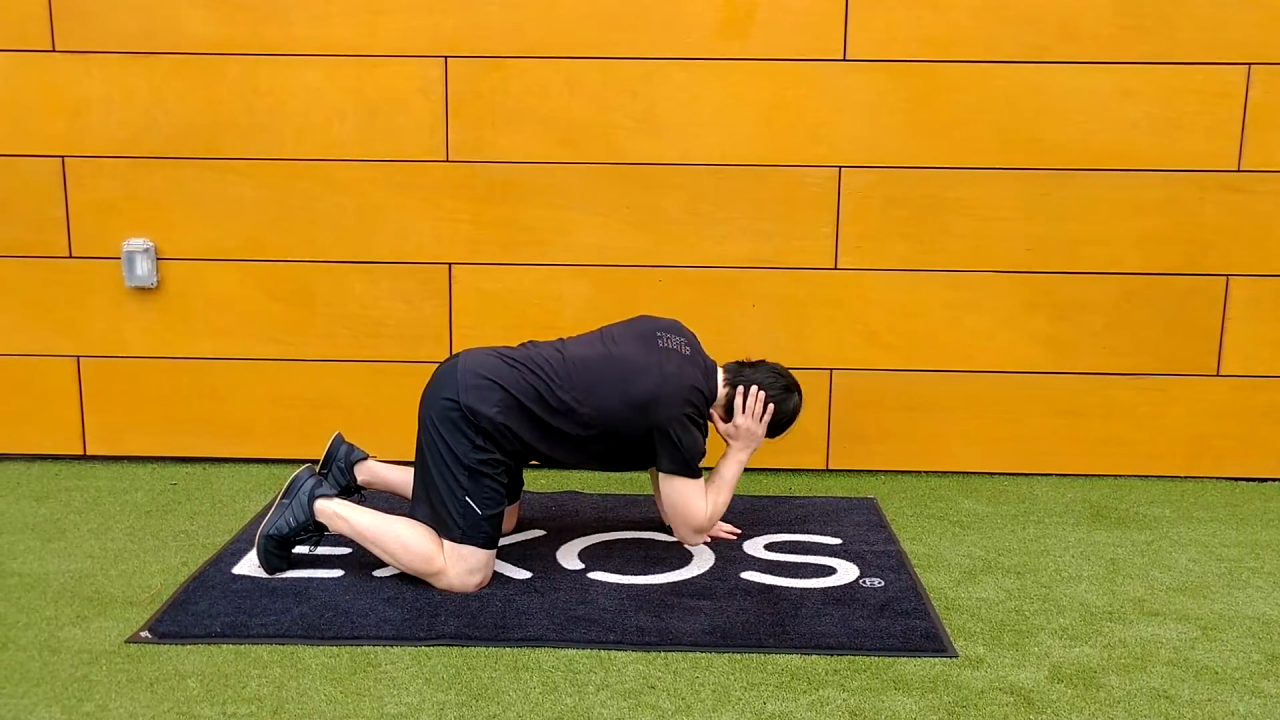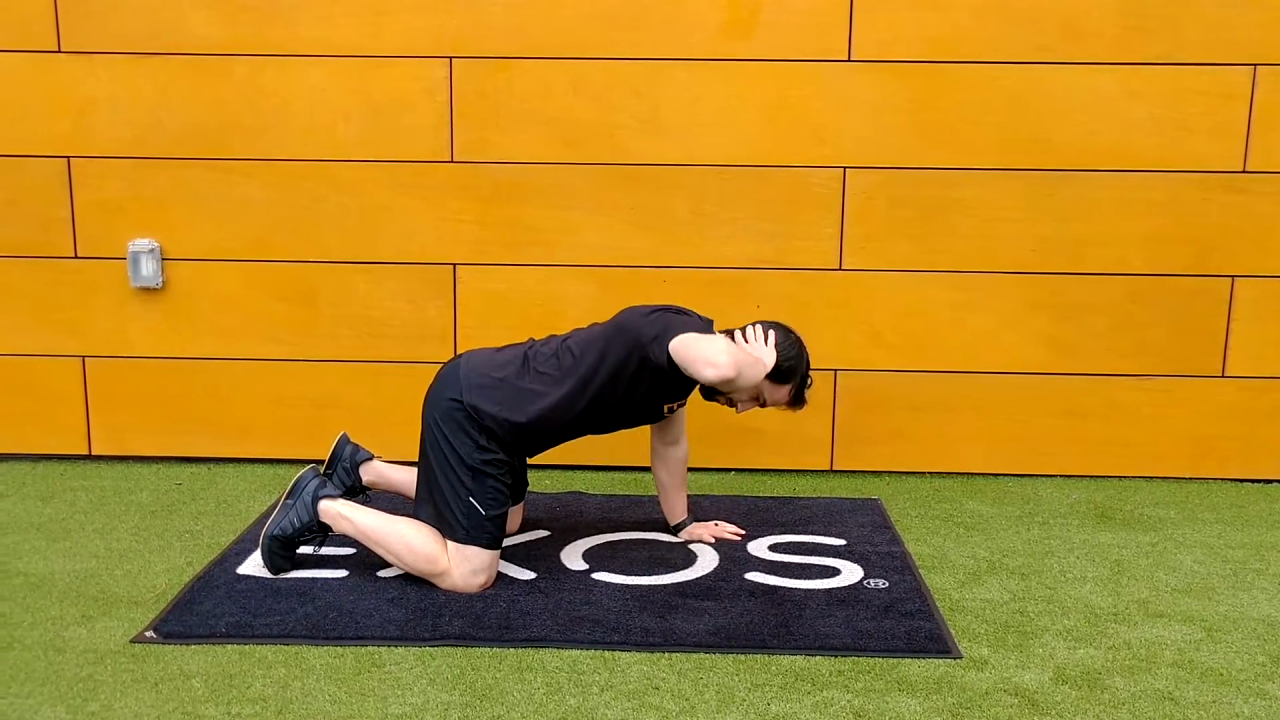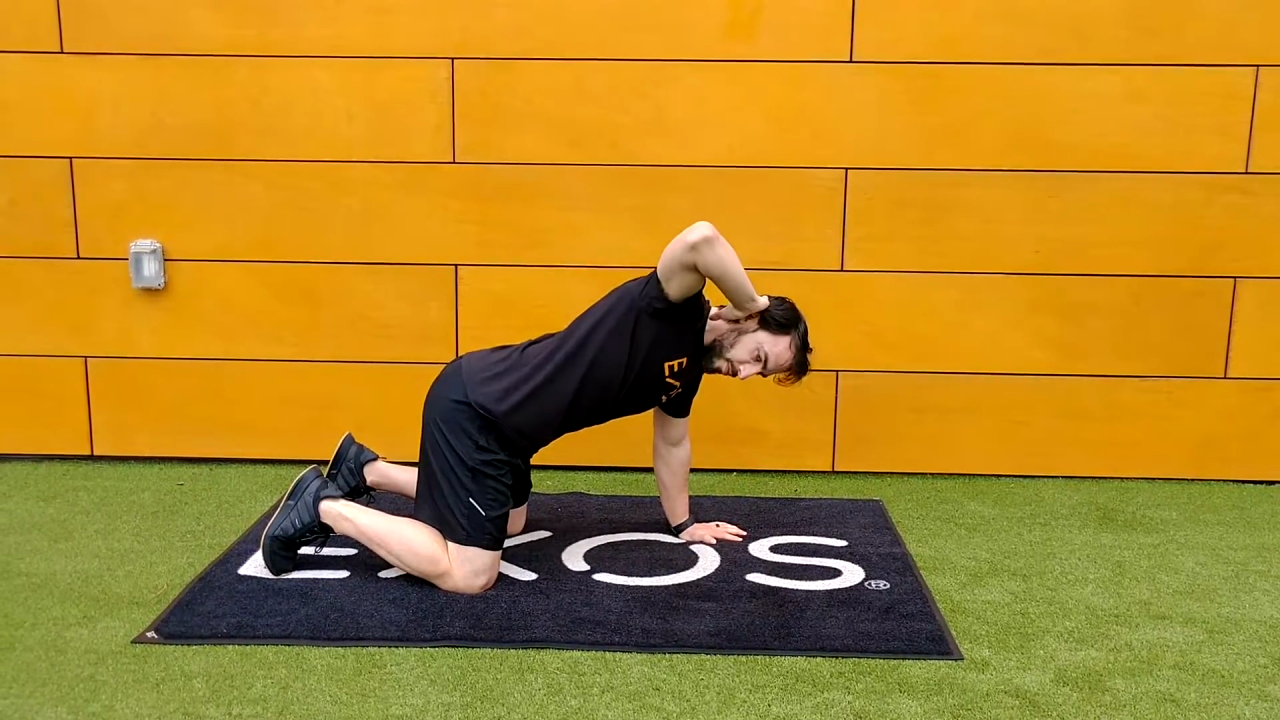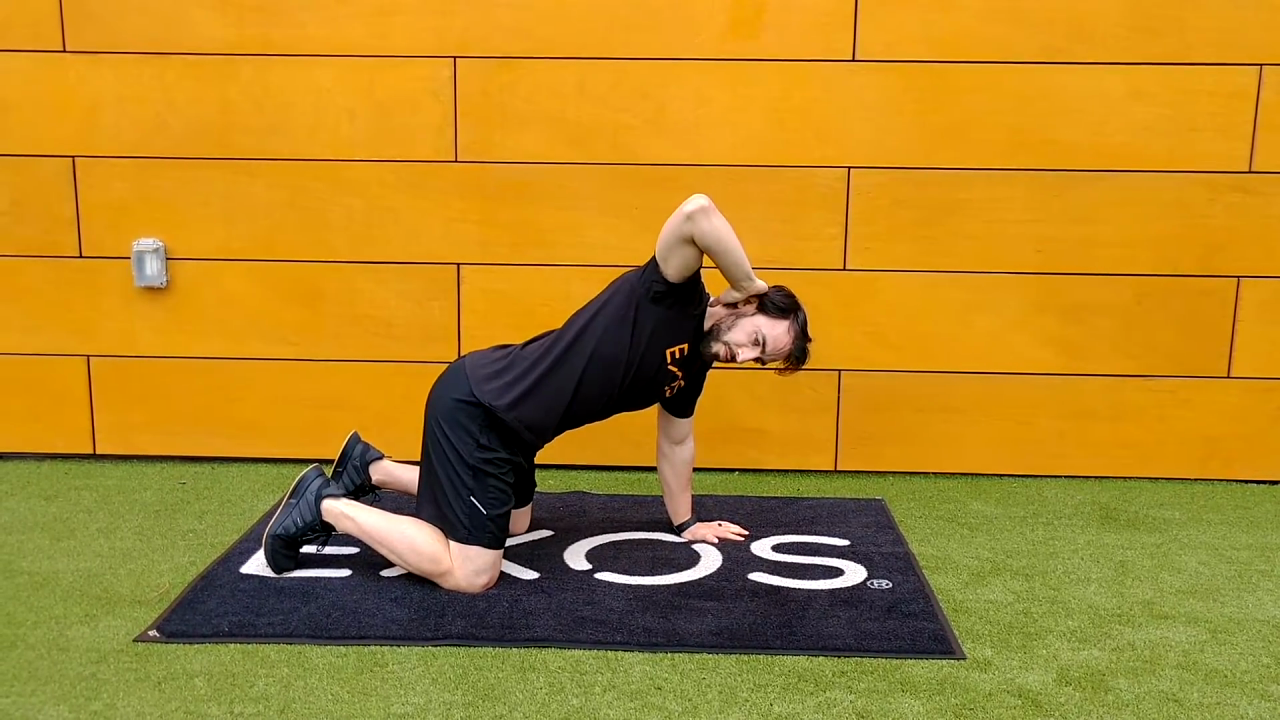
dt=0.5s
person 1, frame 1
left shoulder: (679, 344)
right shoulder: (683, 403)
right elbow: (695, 524)
left wrist: (679, 521)
right wrist: (743, 450)
left hip: (476, 383)
right hip: (470, 412)
left knee: (501, 519)
right knee: (464, 573)
left ankle: (354, 467)
right ankle: (319, 505)
person 1, frame 2
left shoulder: (685, 352)
right shoulder: (679, 330)
left elbow: (669, 437)
right elbow: (721, 366)
left wrist: (681, 522)
right wrist: (758, 365)
left hip: (484, 396)
right hip: (470, 409)
left knee: (505, 522)
right knee: (468, 573)
left ankle: (361, 469)
right ankle: (323, 507)
person 1, frame 3
left shoulder: (689, 365)
right shoulder: (673, 311)
left elbow: (672, 442)
right elbow: (699, 239)
left wrist: (683, 523)
right wrist: (752, 302)
left hip: (495, 412)
right hip: (471, 409)
left knee: (509, 522)
right knee: (469, 574)
left ankle: (364, 469)
right ankle: (323, 506)
person 1, frame 4
left shoulder: (693, 362)
right shoulder: (674, 299)
left elbow: (675, 441)
right elbow: (696, 212)
left wrist: (685, 522)
right wrist: (749, 285)
left hip: (500, 416)
right hip: (475, 406)
left knee: (514, 522)
right knee: (471, 574)
left ankle: (371, 467)
right ankle: (326, 504)
